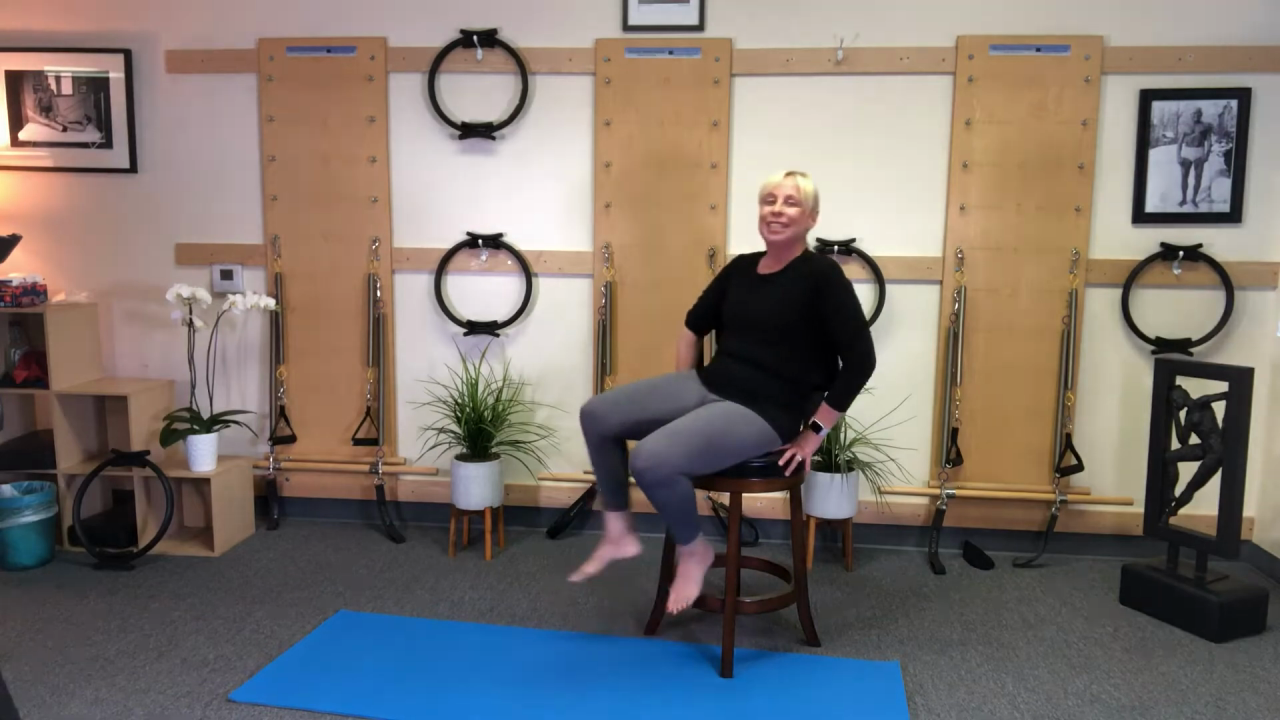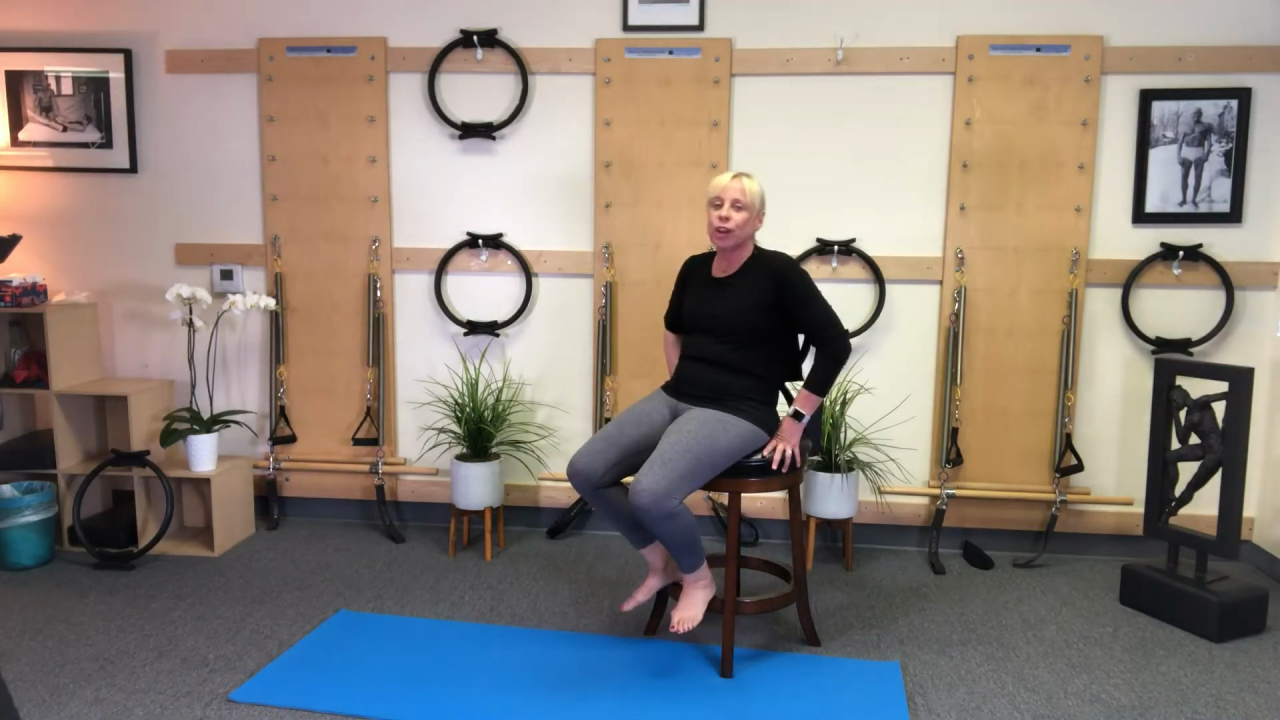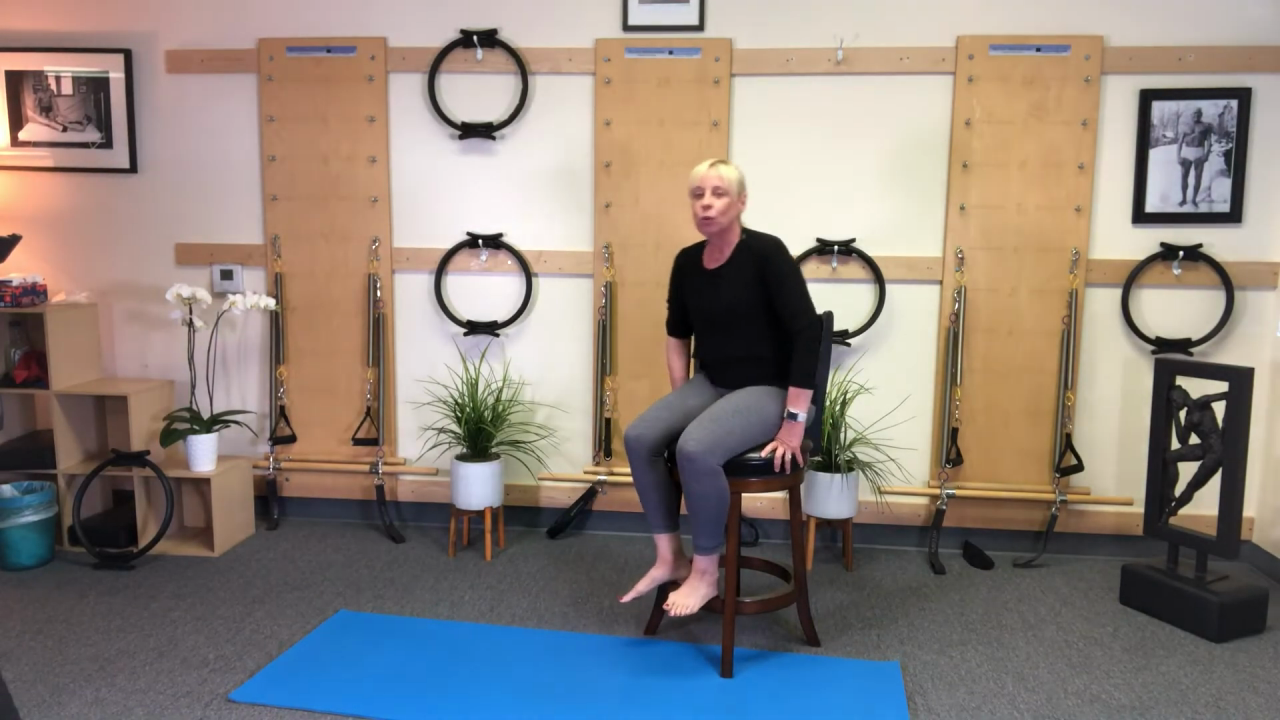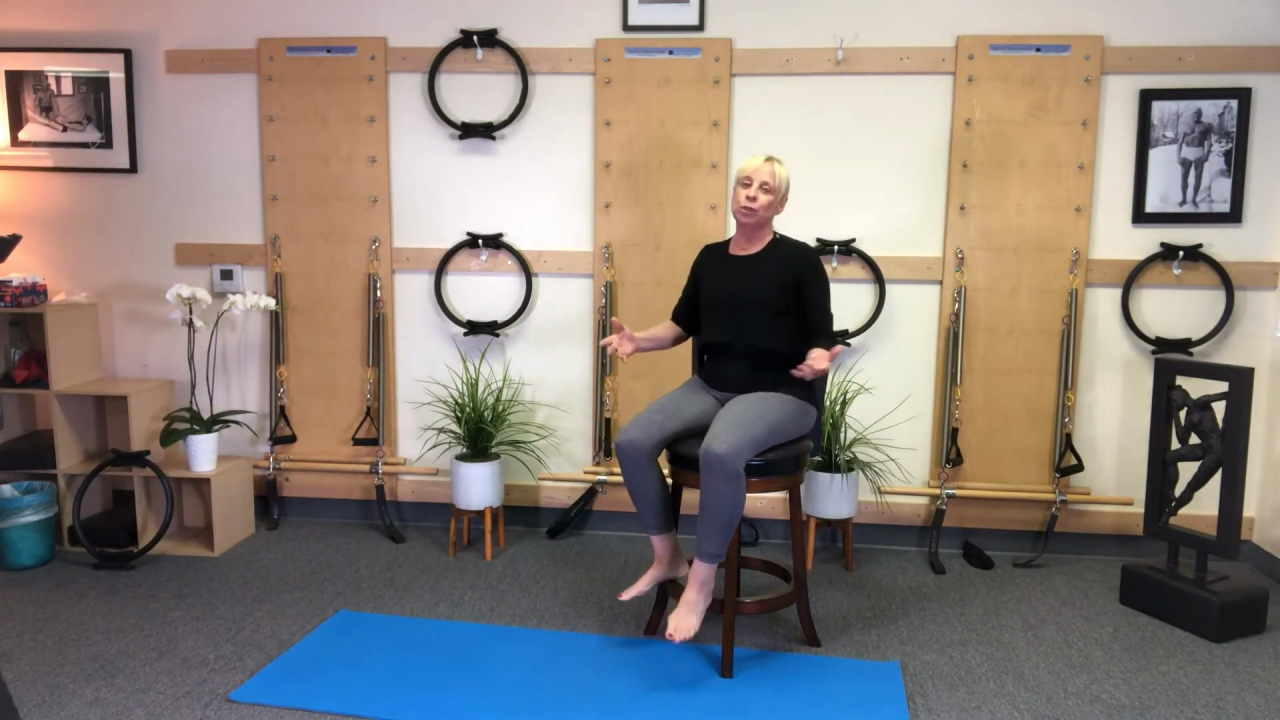
dt=1s
person 1, frame 1
left shoulder: (822, 275)
right shoulder: (740, 268)
left elbow: (860, 360)
right elbow: (693, 327)
left wrist: (814, 433)
right wrist: (679, 397)
left hip: (764, 413)
right hip: (708, 388)
left knee: (652, 460)
right knee: (597, 416)
left ankle: (694, 552)
right ankle: (619, 535)
person 1, frame 2
left shoulder: (778, 271)
right shoulder: (694, 269)
left elbow: (834, 344)
left wrist: (795, 421)
left hip: (737, 412)
right hip: (674, 398)
left knee: (651, 494)
right knee: (585, 472)
left ankle: (698, 579)
right ankle: (661, 564)
person 1, frame 3
left shoulder: (767, 254)
right shoulder: (687, 262)
left elbow: (807, 335)
right elbow: (677, 334)
left wrist: (794, 421)
right wrist: (679, 406)
left hip: (770, 388)
right hip: (714, 383)
left knee: (696, 448)
right knee: (639, 438)
left ankle: (705, 573)
right ankle: (670, 558)
person 1, frame 4
left shoulder: (799, 259)
right shoulder: (710, 257)
left elbow: (823, 335)
right elbow: (683, 323)
left wrist: (818, 359)
right wrist: (639, 340)
left hip: (777, 393)
right hip: (709, 386)
left knee: (720, 452)
right knee: (631, 441)
left ankle: (701, 581)
right ankle: (667, 558)
